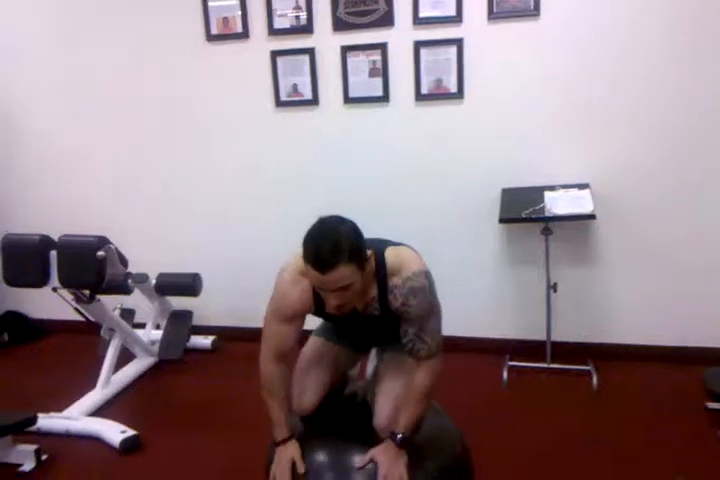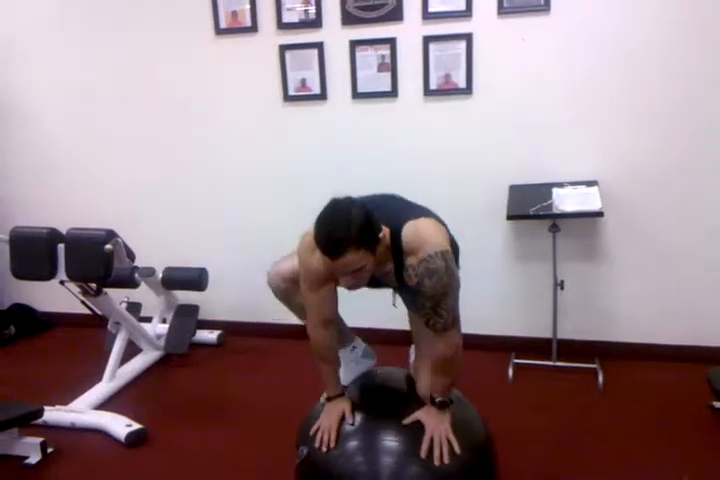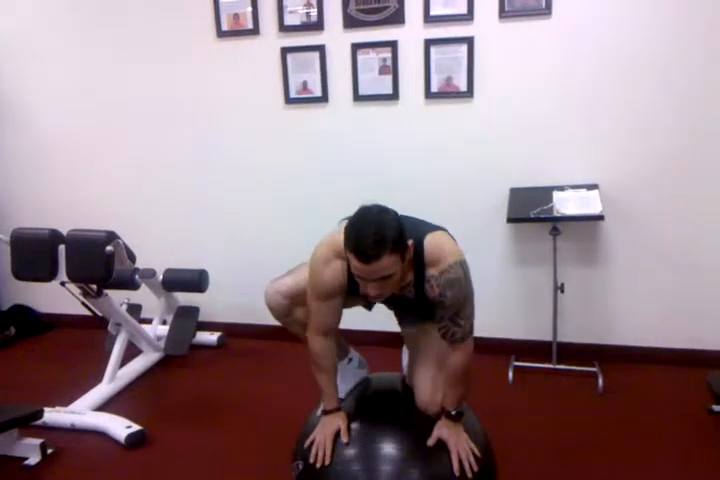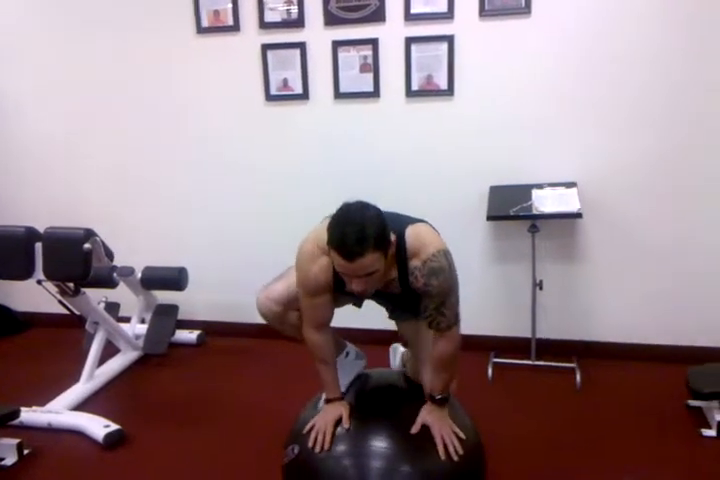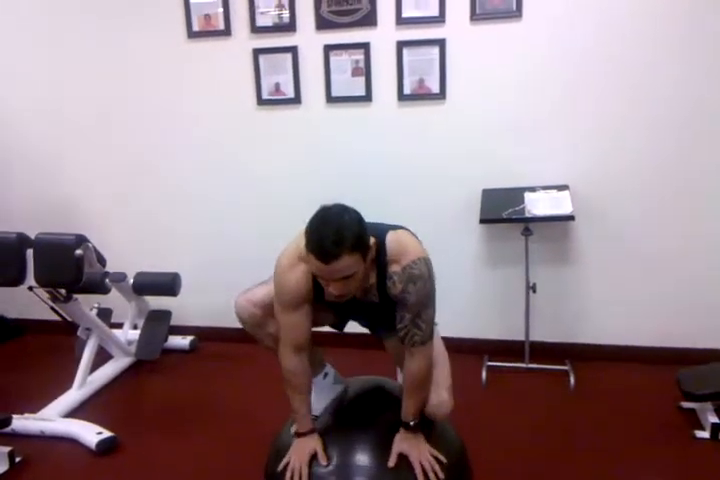
dt=1s
person 1, frame 1
left shoulder: (408, 278)
right shoulder: (293, 282)
left elbow: (427, 364)
right elbow: (272, 361)
left wrist: (397, 442)
right wrist: (283, 440)
left hip: (398, 328)
right hip: (343, 326)
left knee: (385, 425)
right knee: (302, 404)
left ankle: (381, 374)
right ankle: (343, 374)
person 1, frame 2
left shoulder: (428, 254)
right shoulder: (313, 249)
left elbow: (447, 337)
right elbow: (320, 325)
left wrist: (438, 405)
right wrist: (335, 395)
left hip: (417, 268)
right hip: (368, 258)
left knee: (429, 391)
right knee: (279, 277)
left ankle: (421, 360)
right ankle: (354, 354)
person 1, frame 3
left shoulder: (444, 265)
right shoulder: (329, 257)
left elbow: (460, 346)
right elbow: (321, 334)
left wrist: (451, 418)
right wrist: (331, 409)
left hip: (422, 302)
left knee: (431, 403)
right knee: (278, 296)
left ankle: (414, 361)
right ankle: (348, 364)
person 1, frame 4
left shoulder: (428, 257)
right shoulder: (314, 253)
left elbow: (445, 335)
right elbow: (316, 328)
left wrist: (438, 403)
right wrist: (333, 398)
left hip: (410, 294)
left knee: (440, 385)
right knee: (269, 304)
left ankle: (406, 362)
right ankle: (345, 358)
person 1, frame 5
left shoulder: (408, 263)
right shoulder: (292, 265)
left elbow: (418, 352)
right elbow: (293, 351)
left wrist: (409, 429)
right wrist: (304, 431)
left hip: (395, 310)
right hip: (329, 307)
left knee: (439, 405)
right knee: (248, 307)
left ankle: (409, 381)
right ankle: (324, 380)
